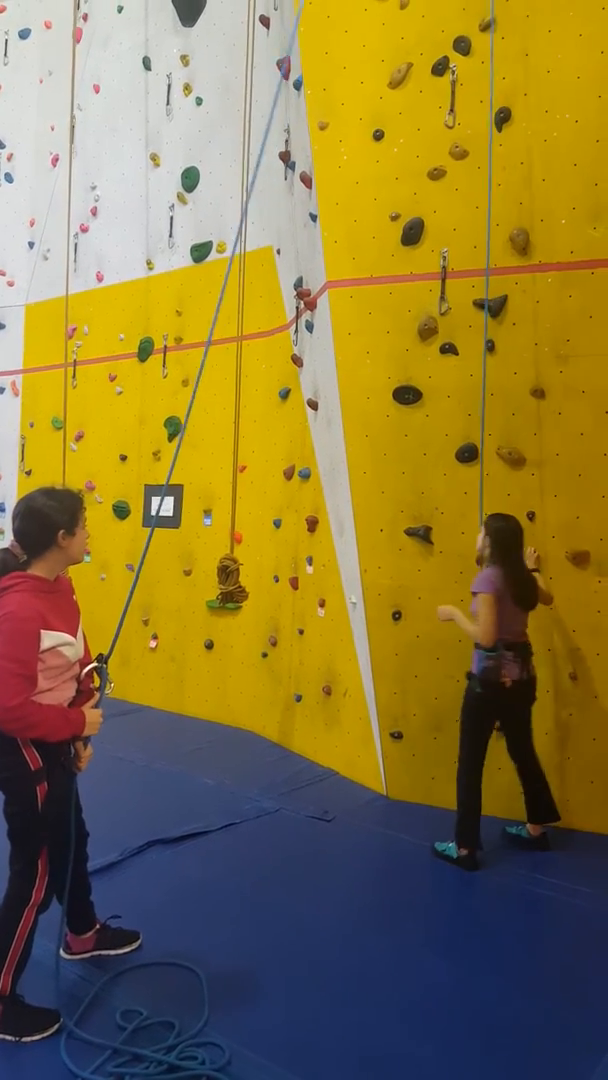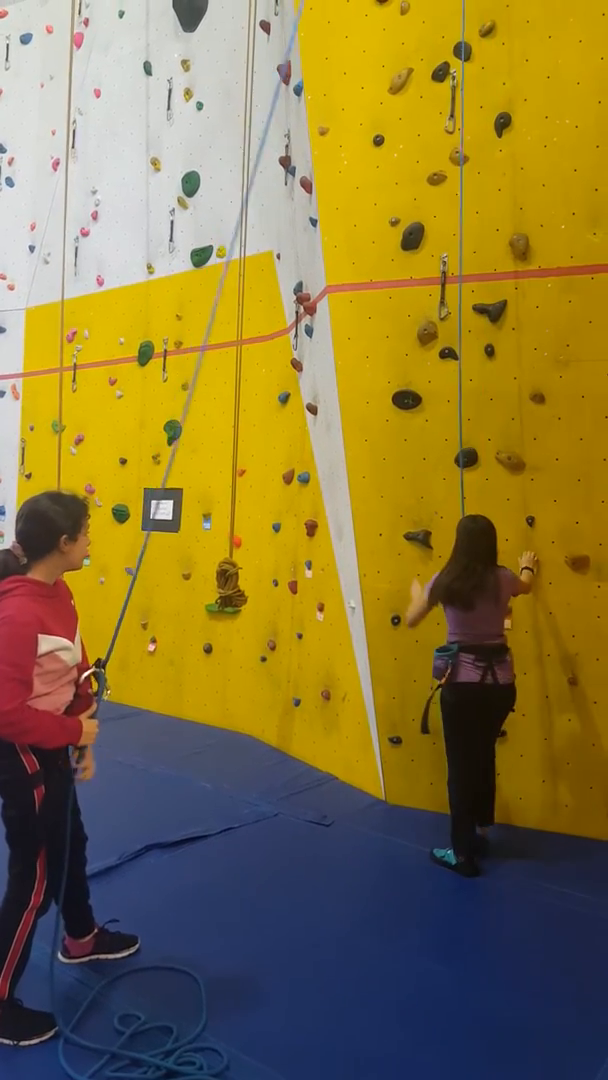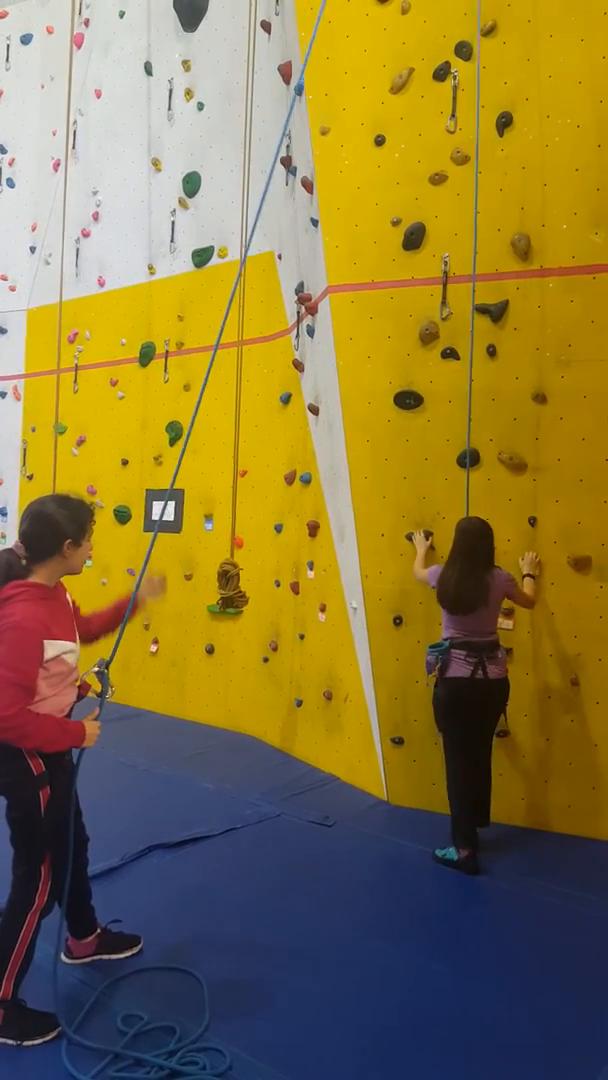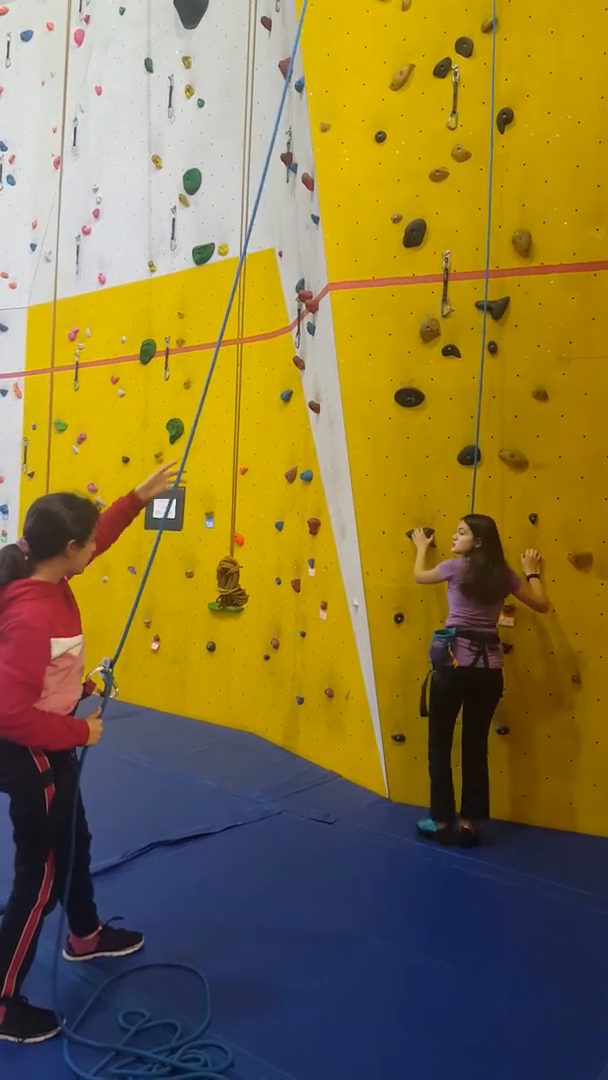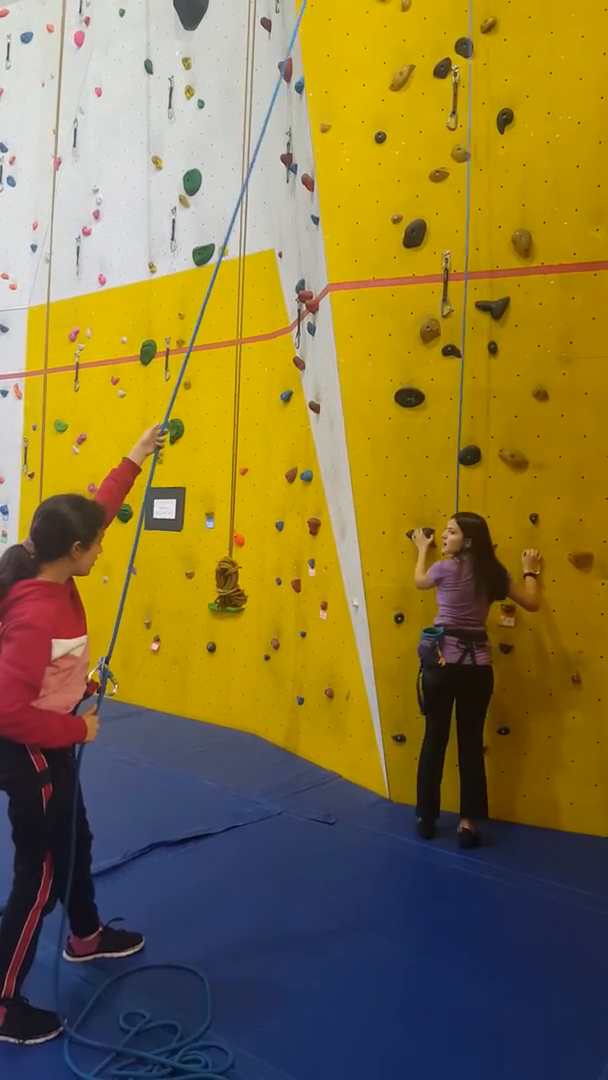
dt=0.4s
person 1, frame 1
left shoulder: (58, 587)
left wrist: (81, 732)
right wrist: (77, 722)
left hip: (52, 744)
left knee: (71, 841)
left ankle: (84, 933)
person 1, frame 2
left shoulder: (56, 592)
left wrist: (83, 732)
right wrist: (75, 733)
left hip: (49, 747)
left knee: (69, 844)
left ankle: (81, 937)
person 1, frame 3
left shoulder: (49, 592)
left elbow: (78, 632)
left wrist: (129, 605)
right wrist: (77, 734)
left hip: (46, 749)
left knee: (72, 845)
left ankle: (84, 937)
person 1, frame 4
left shoulder: (46, 578)
left elbow: (98, 536)
left wrist: (141, 495)
right wrist: (81, 732)
left hip: (48, 746)
left knee: (74, 842)
left ankle: (87, 935)
person 1, frame 5
left shoulder: (52, 578)
left elbow: (97, 506)
left wrist: (135, 458)
right wrist: (78, 729)
left knee: (75, 841)
left ankle: (87, 935)
person 2, frame 1
left shoulder: (487, 578)
right shoulder: (523, 578)
left elbow: (485, 638)
right elbow: (547, 597)
left wrist: (455, 614)
right wrist: (533, 568)
left hip: (492, 677)
right hip: (522, 676)
left knee: (471, 761)
right knee: (523, 752)
left ankle: (465, 847)
right ankle: (536, 828)
person 2, frame 2
left shoulder: (445, 581)
right shoulder: (503, 579)
left elbow: (411, 619)
right elbow: (526, 586)
left wrist: (417, 591)
right wrist: (528, 567)
left hip: (462, 681)
right hip: (499, 680)
left knee: (460, 765)
right knee: (483, 758)
left ankle: (463, 853)
right ankle: (479, 831)
person 2, frame 3
left shoulder: (443, 575)
right shoulder: (498, 579)
left elbow: (418, 573)
right elbow: (529, 601)
left wrist: (421, 549)
right wrist: (529, 572)
left hip: (454, 676)
right hip: (492, 678)
left knee: (457, 760)
right knee: (479, 755)
left ankle: (463, 847)
right ankle: (470, 833)
person 2, frame 4
left shoulder: (456, 567)
right shoulder: (504, 574)
left elbow: (419, 576)
right elbow: (541, 604)
left wrist: (421, 548)
right wrist: (532, 572)
left hip: (453, 663)
right hip: (488, 667)
left knee: (439, 742)
right knee: (475, 746)
left ankle: (441, 821)
right ankle: (469, 823)
person 2, frame 5
left shoulder: (444, 568)
right shoulder: (495, 573)
left elbow: (419, 581)
right elbow: (532, 603)
left wrist: (422, 550)
right wrist: (530, 571)
left hip: (442, 662)
right hip: (478, 665)
left knee: (434, 740)
right knee: (471, 744)
left ankle: (426, 818)
right ankle: (468, 823)
